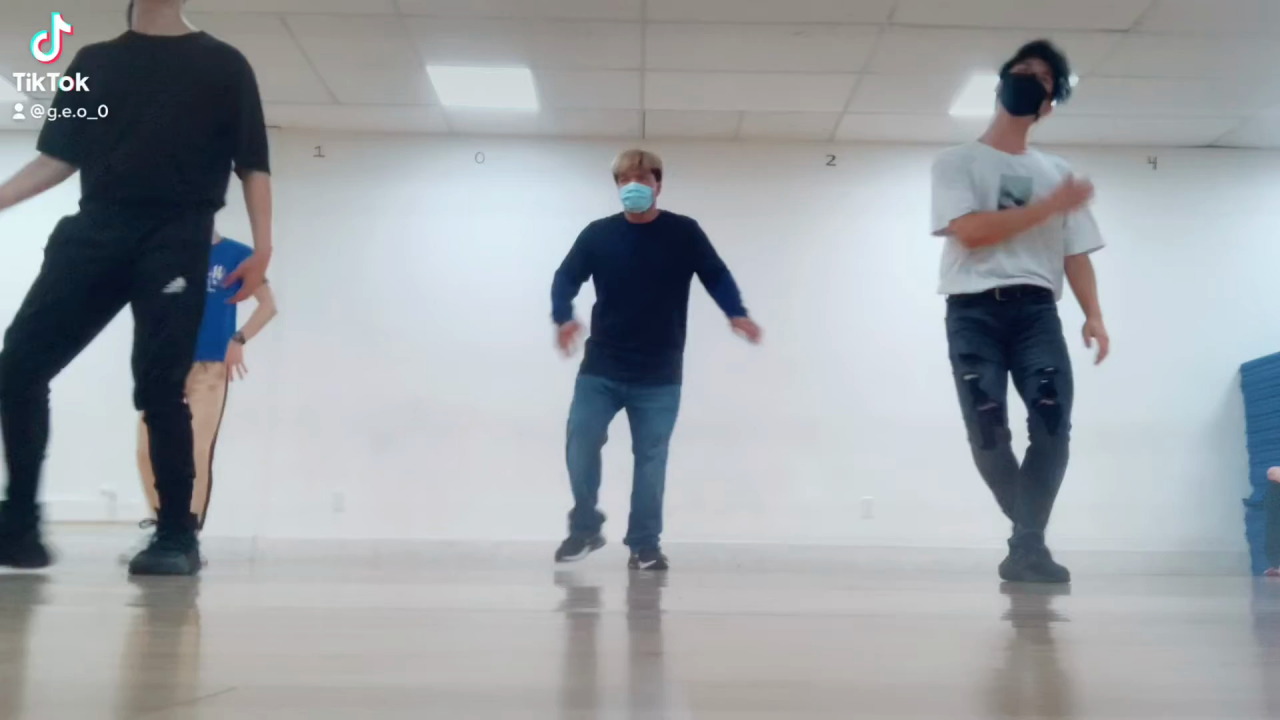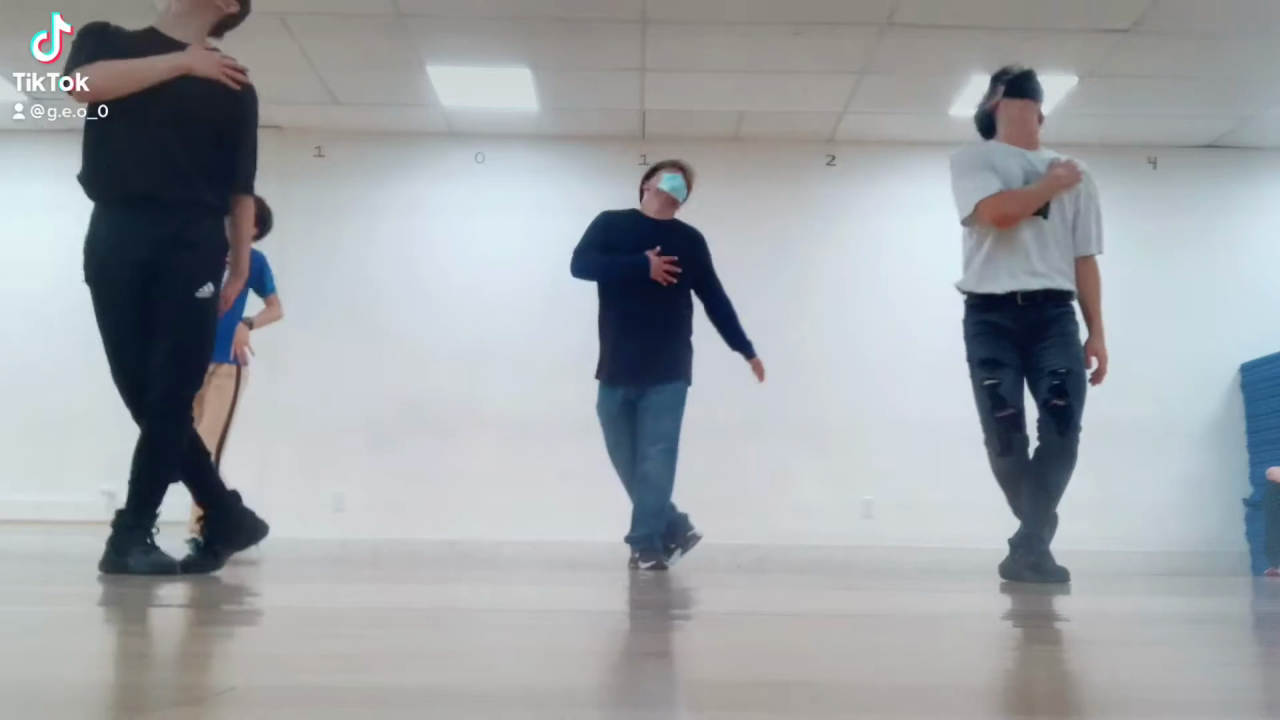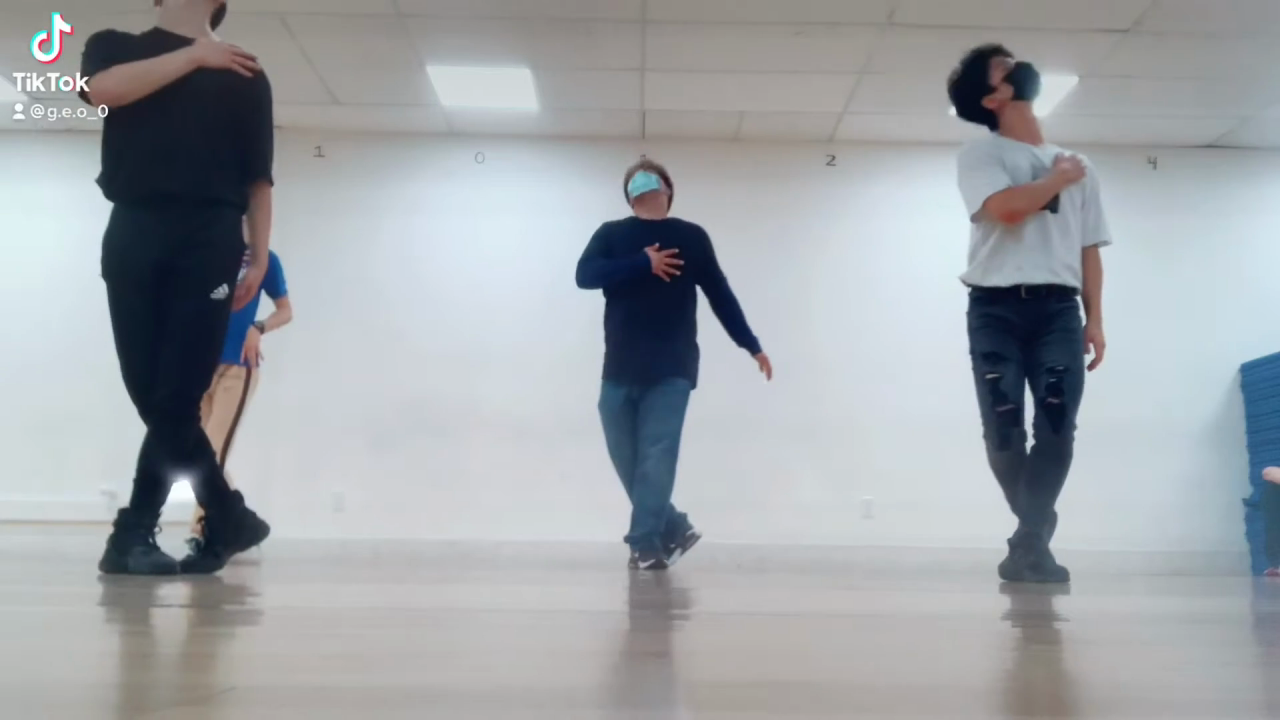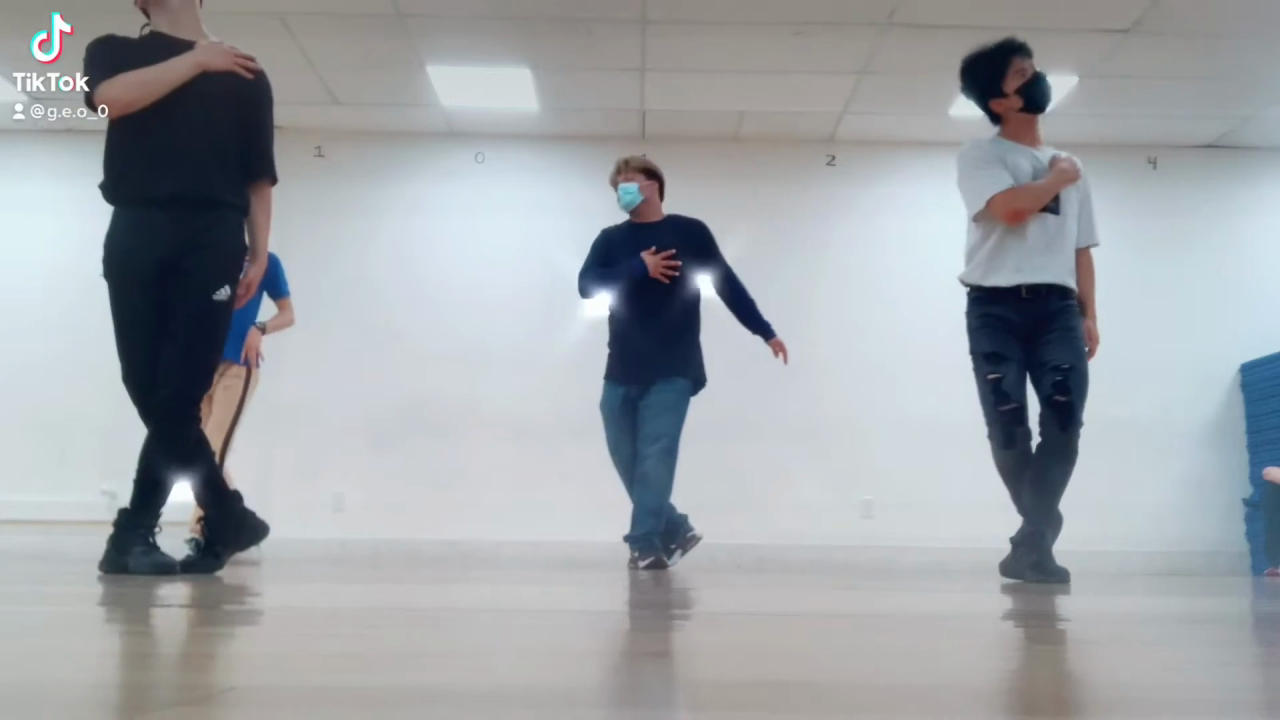
dt=0.4s
person 1, frame 1
left shoulder: (223, 64)
right shoulder: (93, 61)
left elbow: (252, 163)
right elbow: (57, 155)
left wrist: (262, 245)
left hip: (175, 236)
right hip: (96, 229)
left knee: (159, 384)
left ankle: (176, 533)
person 1, frame 2
left shoulder: (233, 85)
left elbow: (240, 188)
right elbow: (86, 83)
left wrist: (239, 268)
right wrist: (181, 62)
left hip: (193, 241)
right hip: (116, 234)
left knee: (172, 395)
right knee: (142, 392)
left ankle: (132, 533)
right ankle: (225, 518)
person 1, frame 3
left shoulder: (245, 74)
left elbow: (258, 177)
right elbow: (102, 89)
left wrist: (259, 257)
right wrist: (192, 57)
left hip: (211, 237)
right hip: (135, 232)
left knee: (178, 393)
right knee: (149, 390)
left ankle: (134, 532)
right ankle: (228, 517)
person 1, frame 4
left shoulder: (245, 74)
right shoulder: (114, 51)
left elbow: (258, 177)
right elbow: (111, 99)
left wrist: (259, 254)
right wrist: (195, 60)
left hip: (212, 238)
right hip: (136, 235)
left knee: (179, 394)
right knee: (148, 392)
left ankle: (134, 532)
right ankle: (227, 517)
person 2, frame 1
left shoulder: (1056, 174)
right shoulder: (955, 162)
left elbow: (1075, 253)
right elbow: (968, 233)
left wrist: (1094, 312)
right wrist: (1048, 209)
left hip: (1036, 310)
right hip: (973, 311)
left knee: (1053, 426)
right knee: (987, 433)
left ankle: (1028, 546)
right ankle: (1028, 532)
person 2, frame 2
left shoulder: (1076, 175)
right shoulder: (972, 158)
left elbow: (1084, 258)
right elbow: (998, 212)
left wrist: (1096, 331)
right wrist: (1051, 183)
left hip: (1053, 311)
right hip: (991, 312)
left knee: (1063, 427)
right knee: (1004, 437)
left ankle: (1030, 545)
right ankle: (1036, 537)
person 2, frame 3
left shoulder: (1078, 166)
right shoulder: (980, 154)
left elbow: (1089, 248)
right elbow: (1008, 208)
left wrist: (1094, 318)
right wrist: (1058, 178)
left hip: (1058, 306)
right hip: (996, 305)
left knee: (1056, 428)
right knee: (1003, 432)
left ankle: (1029, 545)
right ankle: (1035, 535)
person 2, frame 4
left shoulder: (1071, 169)
right shoulder: (981, 154)
left elbow: (1079, 249)
right elbow: (1011, 210)
left wrist: (1089, 314)
right wrist: (1055, 179)
left hip: (1056, 306)
right hip: (996, 305)
left knee: (1065, 424)
right knee: (1008, 431)
left ankle: (1032, 543)
right ankle: (1041, 527)
person 3, frame 1
left shoulder: (683, 232)
right shoulder: (598, 234)
left elbow: (717, 276)
right elbow: (565, 278)
left wrist: (737, 313)
right wrist: (563, 317)
left hip: (659, 373)
right hip: (601, 368)
left knee: (651, 457)
right knee: (581, 433)
left ankle: (644, 544)
right ankle: (585, 525)
person 3, frame 2
left shoulder: (691, 240)
right shoulder: (610, 224)
left elbow: (714, 299)
right elbow: (581, 265)
left wrist: (745, 350)
right wrist: (642, 266)
left hip: (668, 370)
right hip: (616, 368)
left knee: (656, 457)
right knee: (626, 458)
left ankle: (646, 543)
right ankle: (674, 528)
person 3, frame 3
left shoulder: (691, 237)
right shoulder: (611, 234)
left elbow: (719, 294)
right elbow: (585, 274)
left wrist: (752, 345)
right wrist: (642, 264)
left hip: (671, 370)
right hip: (620, 370)
left knee: (657, 455)
right knee: (626, 457)
left ankle: (645, 543)
right ankle: (673, 529)
person 3, frame 4
left shoulder: (690, 232)
right shoulder: (609, 240)
left elbow: (727, 284)
right elbow: (587, 285)
left wrist: (765, 332)
right wrist: (638, 269)
left hip: (671, 371)
right hip: (621, 372)
left knee: (656, 455)
right knee: (626, 457)
left ankle: (645, 543)
right ankle: (674, 530)
person 4, frame 1
left shoulder: (237, 255)
left elbow: (269, 305)
left wrist: (239, 340)
left hip: (212, 367)
left knee: (200, 453)
right knee: (147, 448)
person 4, frame 2
left shoulder: (251, 260)
left elbow: (275, 309)
left wrist: (247, 324)
left hip: (226, 368)
left knee: (207, 455)
left ankle: (202, 533)
person 4, frame 3
left shoulder: (264, 260)
left elbow: (285, 310)
left wrist: (258, 329)
left hip: (236, 368)
left knee: (212, 457)
left ankle: (203, 533)
person 4, frame 4
left shoulder: (264, 261)
left elbow: (288, 314)
left wrist: (260, 329)
left hip: (236, 368)
left knee: (210, 455)
left ankle: (201, 531)
